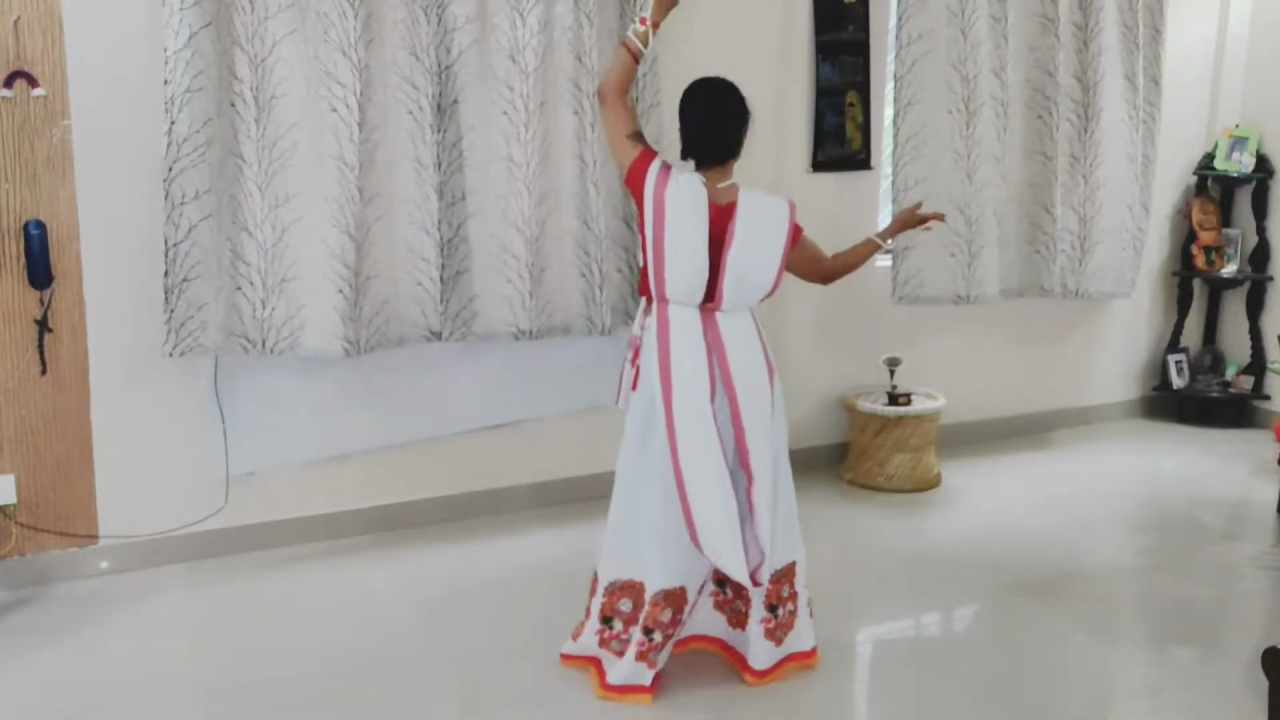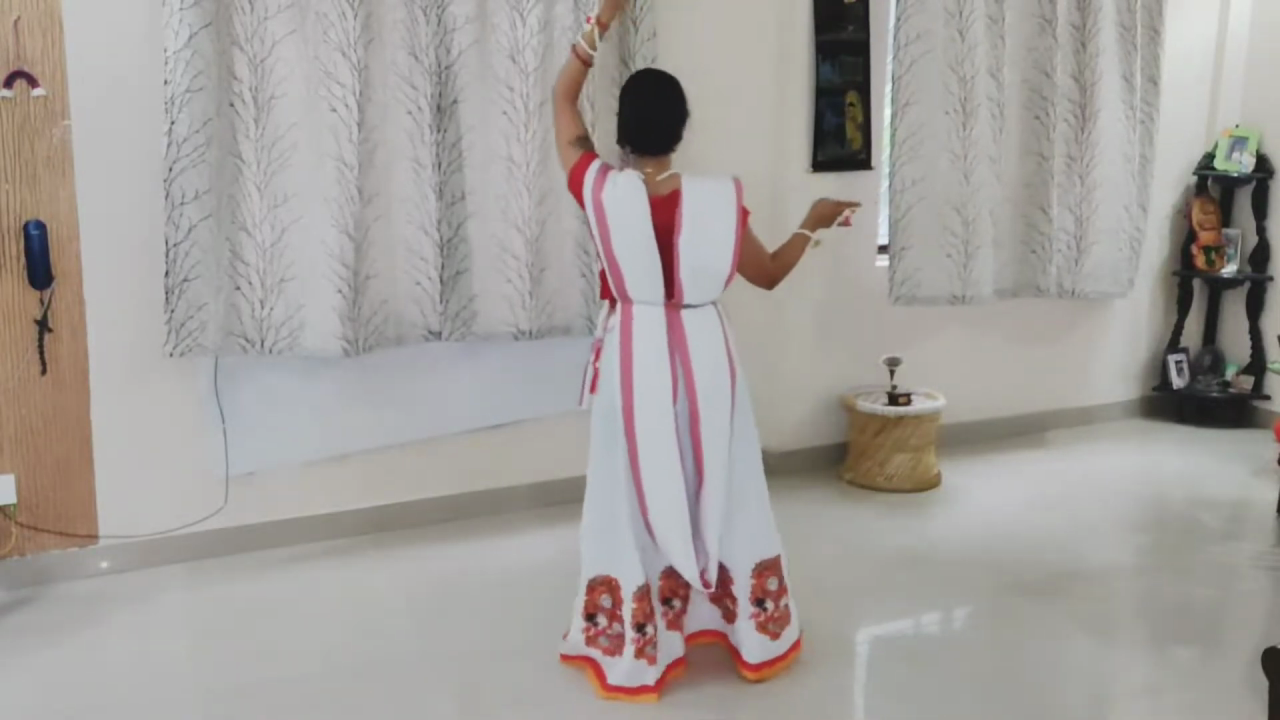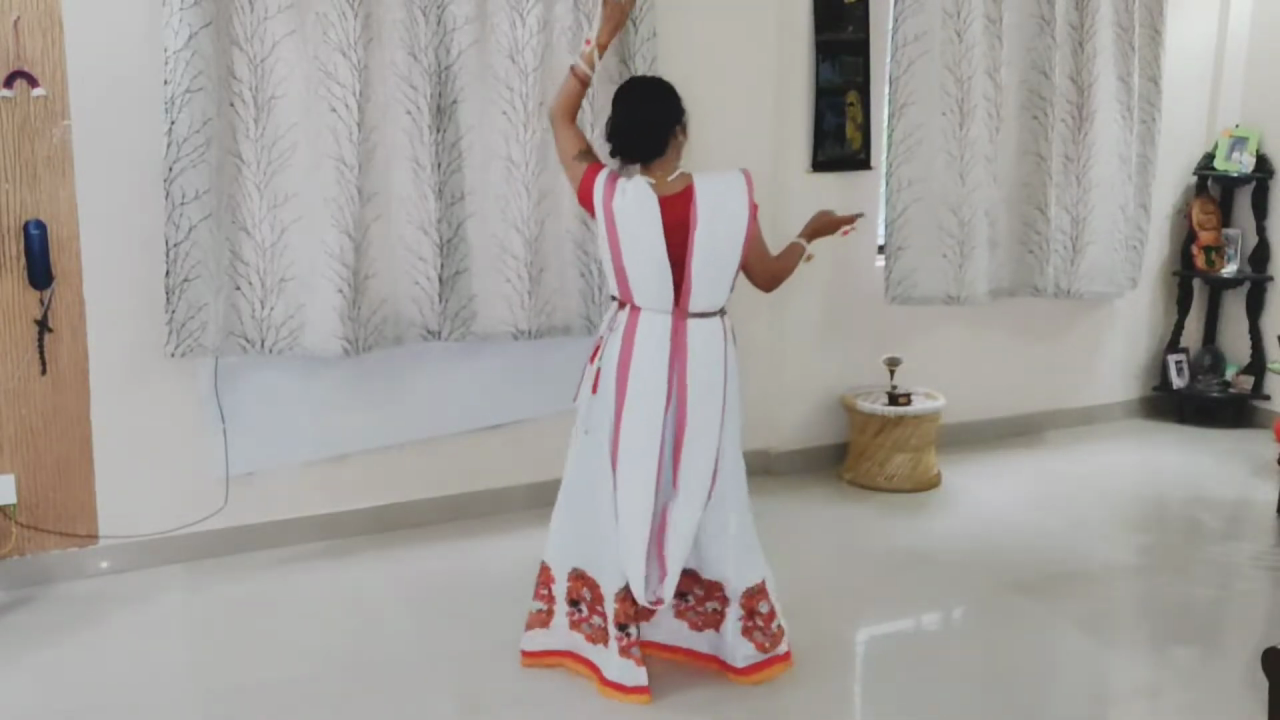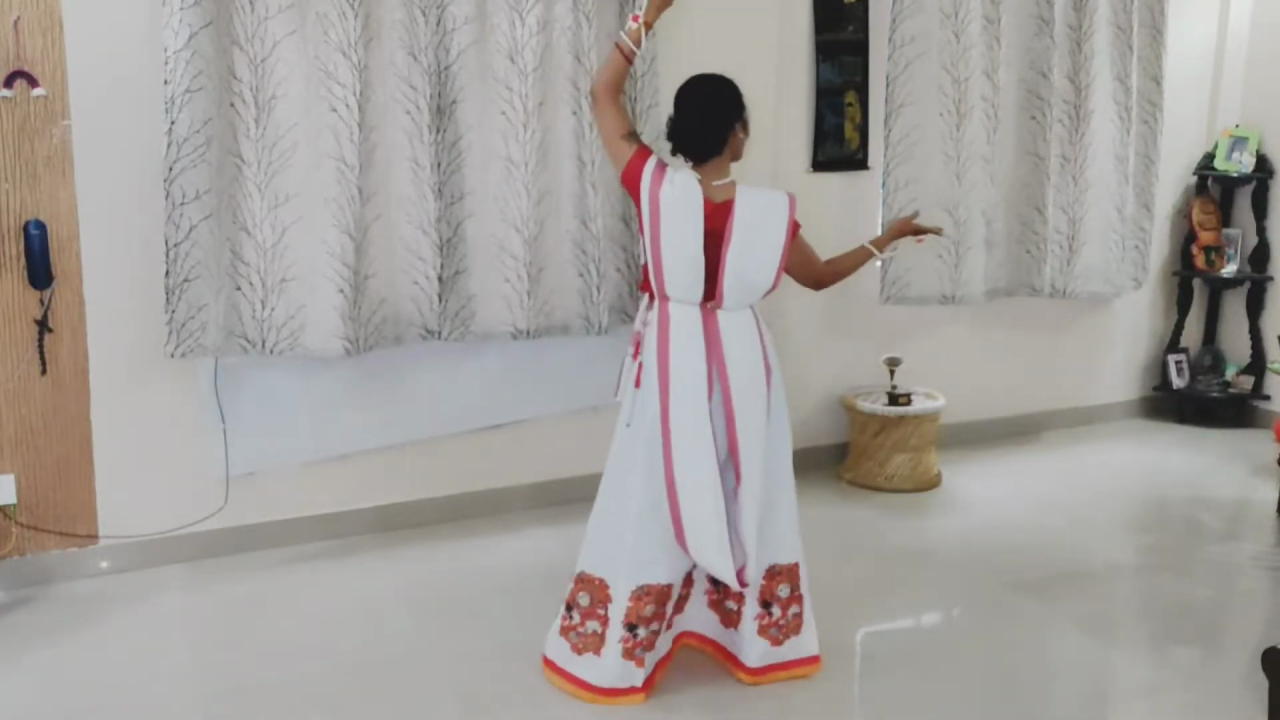
dt=0.4s
person 1, frame 1
left shoulder: (656, 187)
right shoulder: (770, 217)
left elbow: (611, 97)
right elbow: (827, 271)
right wrist: (890, 231)
left hip: (668, 363)
right hip: (737, 362)
left knee: (659, 501)
right knee: (752, 497)
left ankle: (626, 654)
right ankle: (766, 644)
person 1, frame 2
left shoulder: (600, 190)
right shoulder: (716, 201)
left elbow: (562, 105)
right elbow: (768, 275)
right wrist: (811, 225)
left hip: (632, 360)
right hip: (702, 356)
left knee: (632, 498)
right knee: (723, 493)
left ankle: (629, 655)
right ankle: (760, 640)
person 1, frame 3
left shoulder: (610, 198)
right shoulder: (728, 195)
left elbow: (560, 120)
right elbow: (766, 278)
right wrist: (810, 235)
left hip: (632, 361)
right hip: (702, 363)
left knee: (612, 501)
right knee: (704, 500)
left ankle: (613, 653)
right ankle: (749, 644)
person 1, frame 4
left shoulder: (655, 187)
right shoulder: (768, 210)
left elbow: (603, 97)
right elbow: (818, 276)
right wrist: (883, 240)
left hip: (669, 360)
right hip: (739, 359)
left knee: (648, 499)
right knee: (750, 496)
left ankle: (608, 655)
right ankle: (761, 641)
